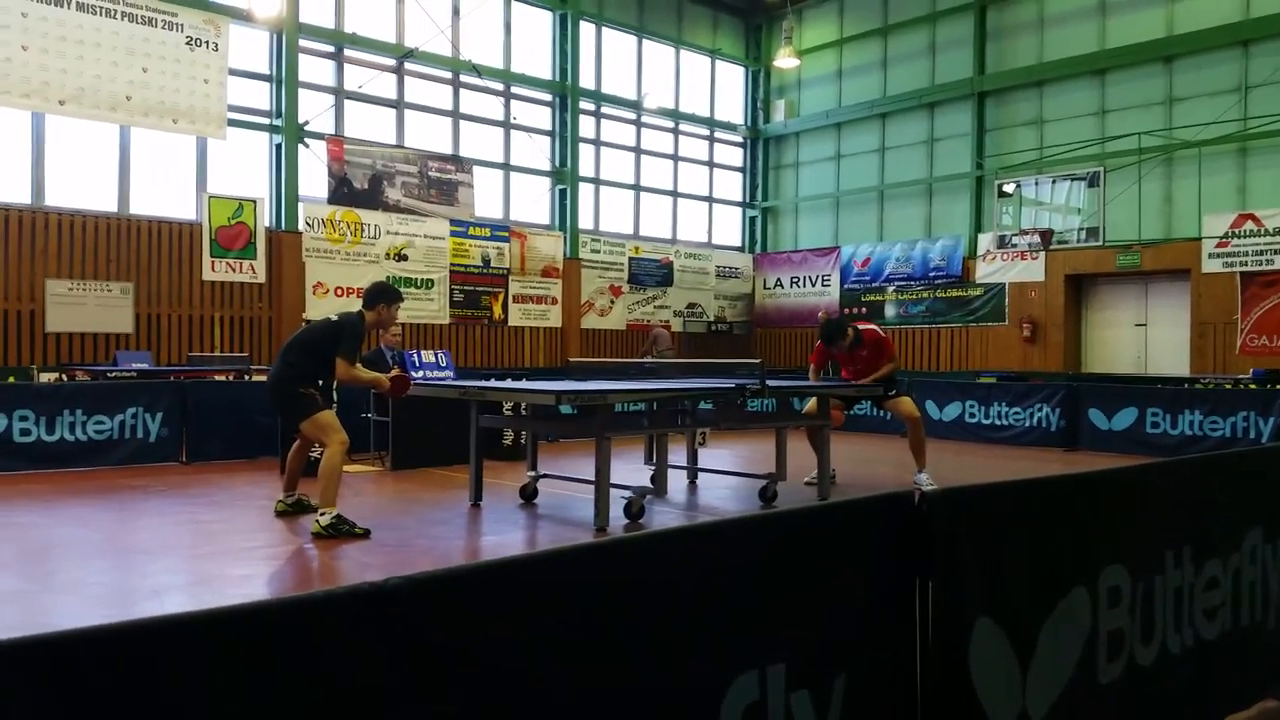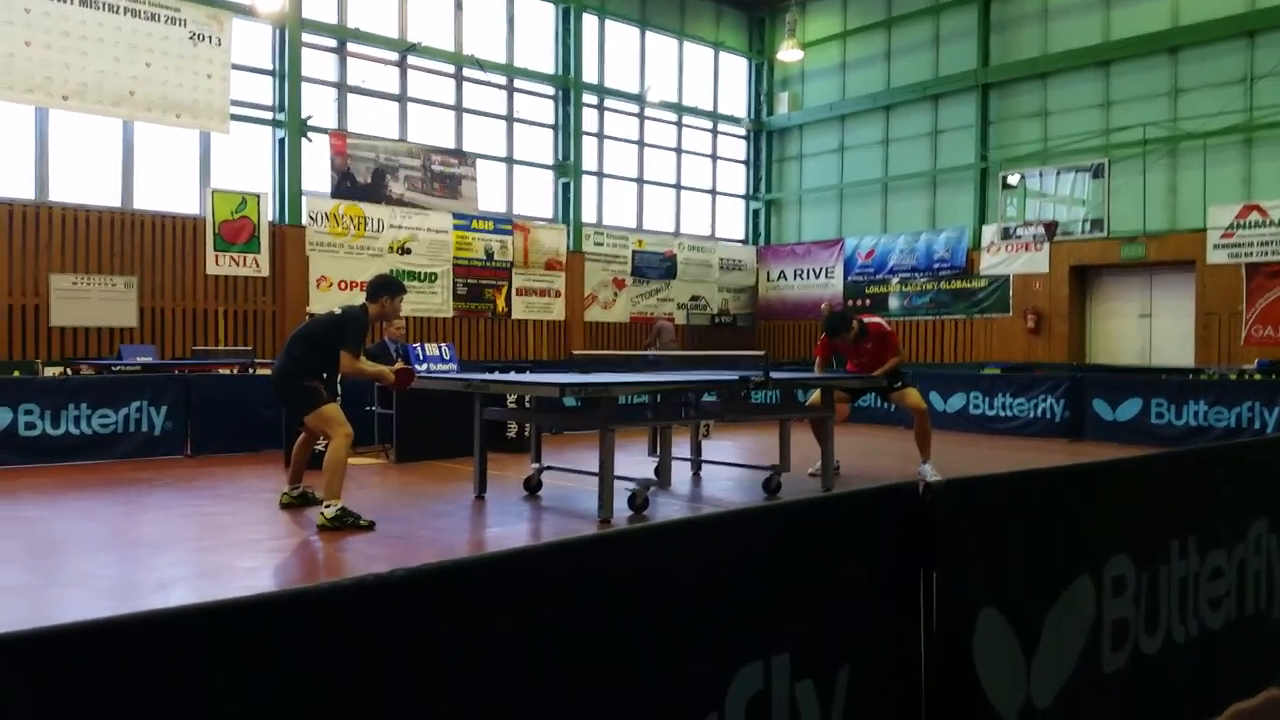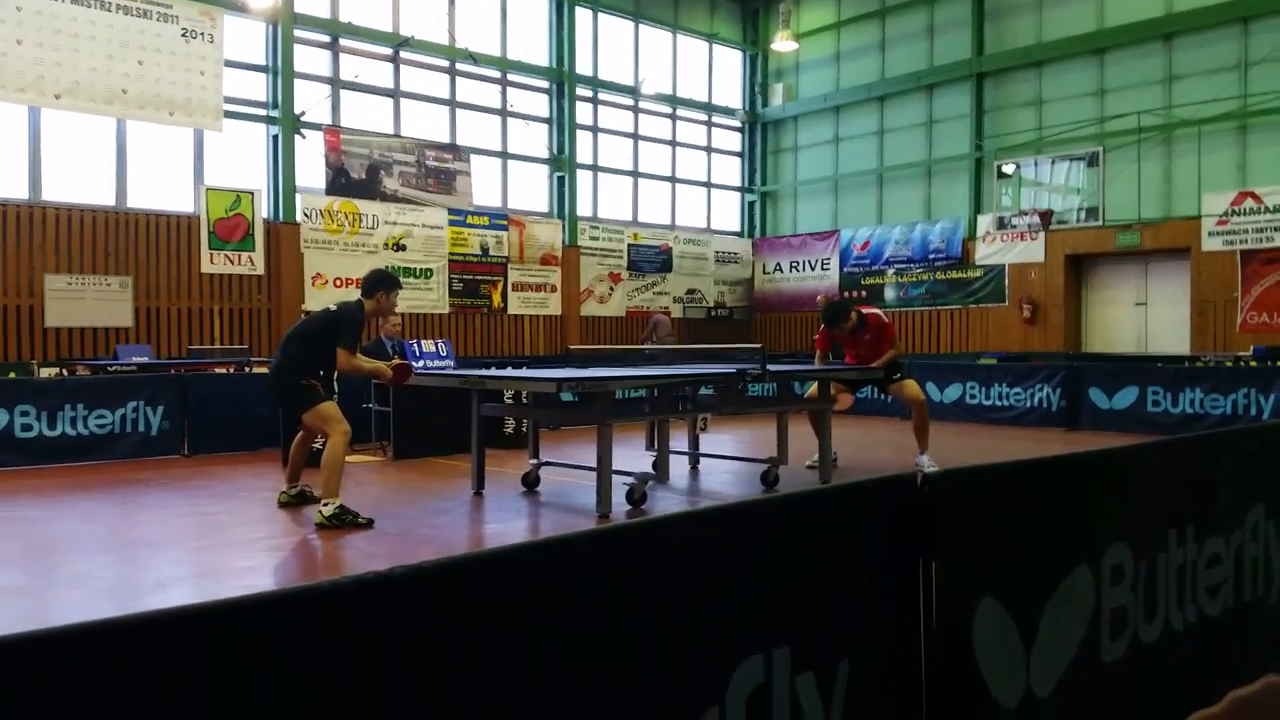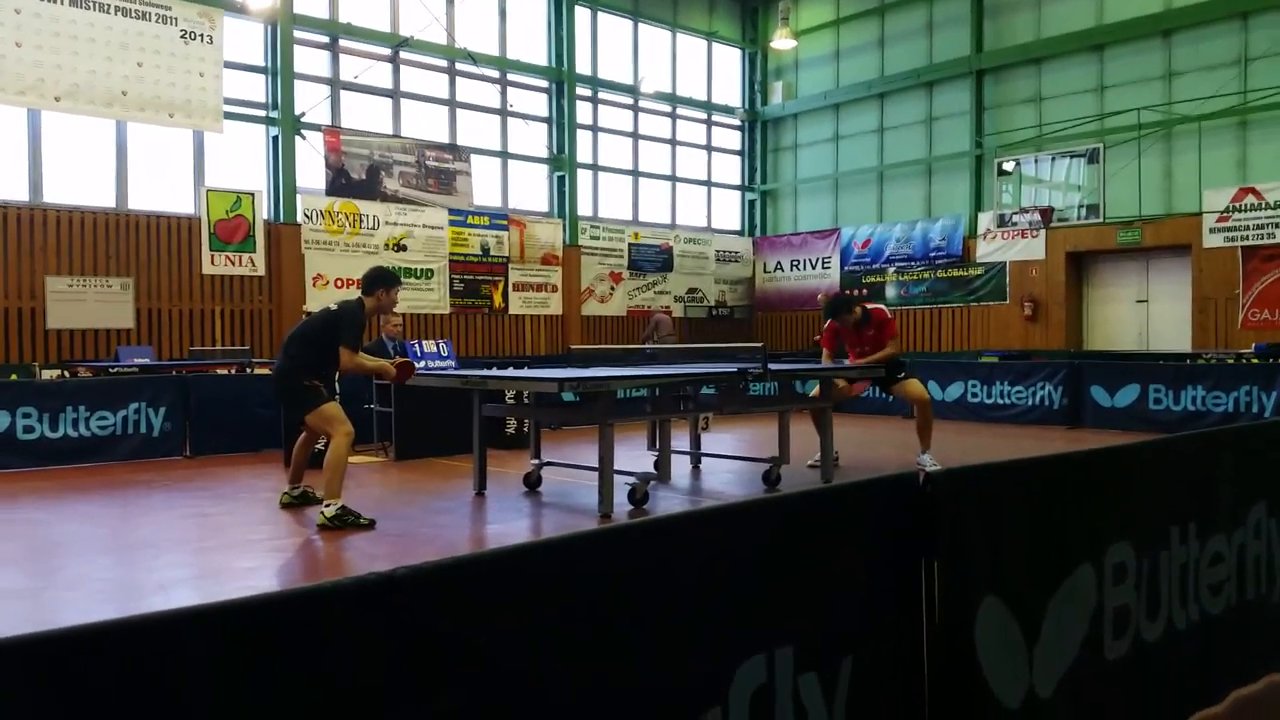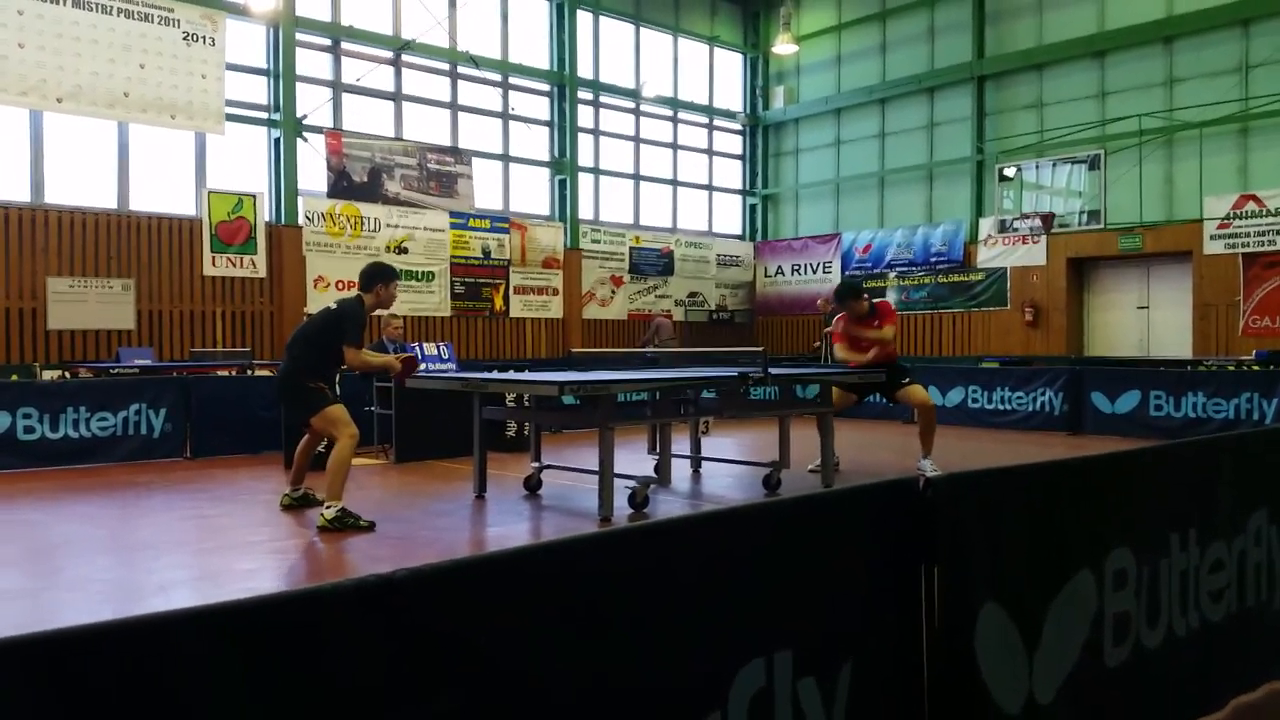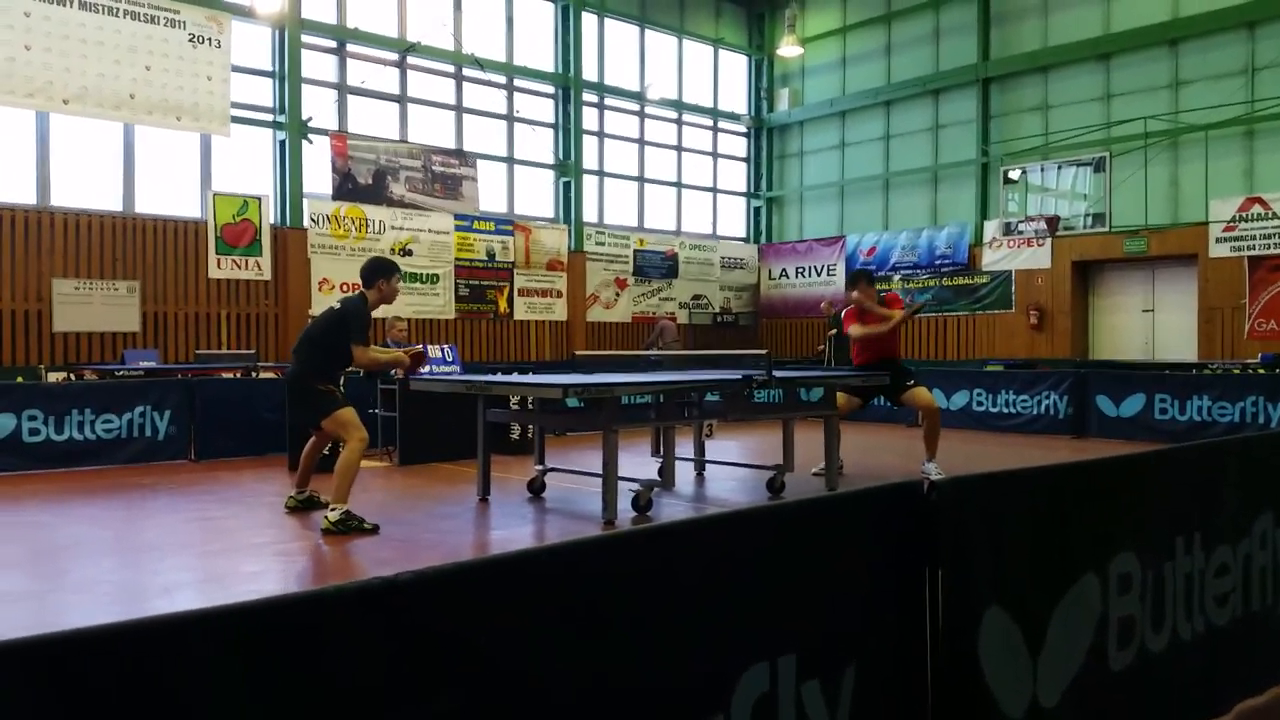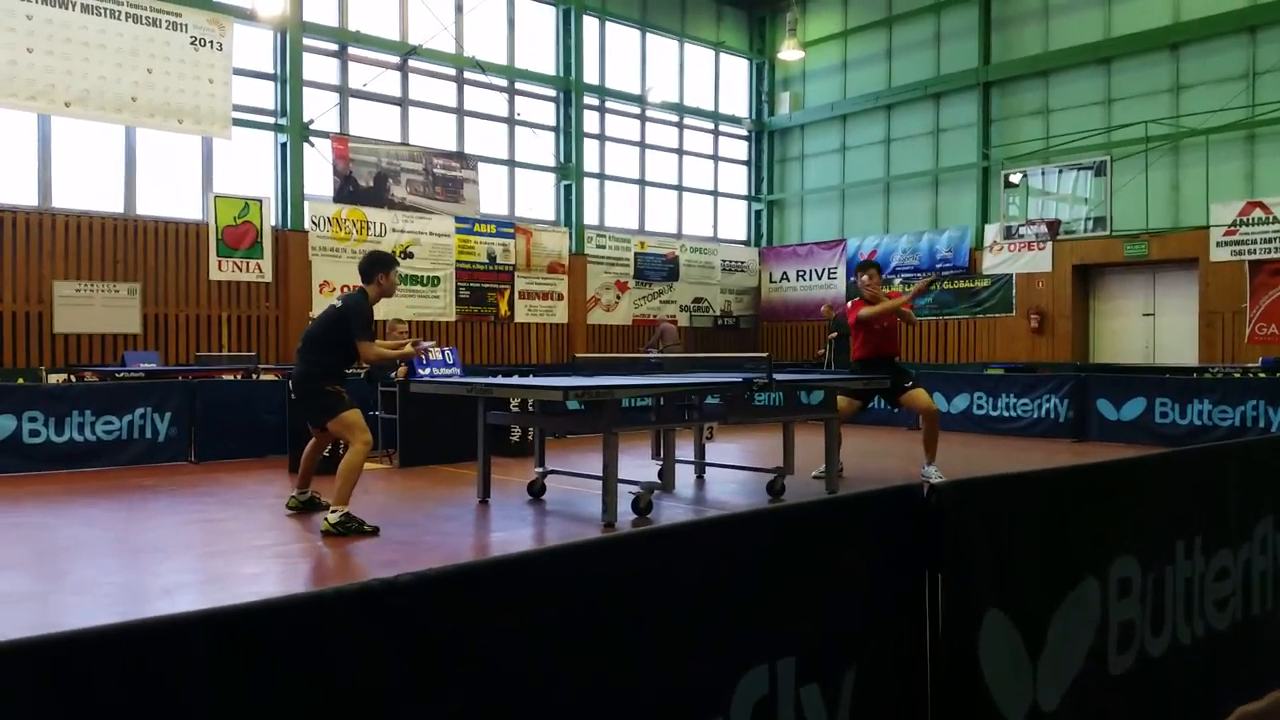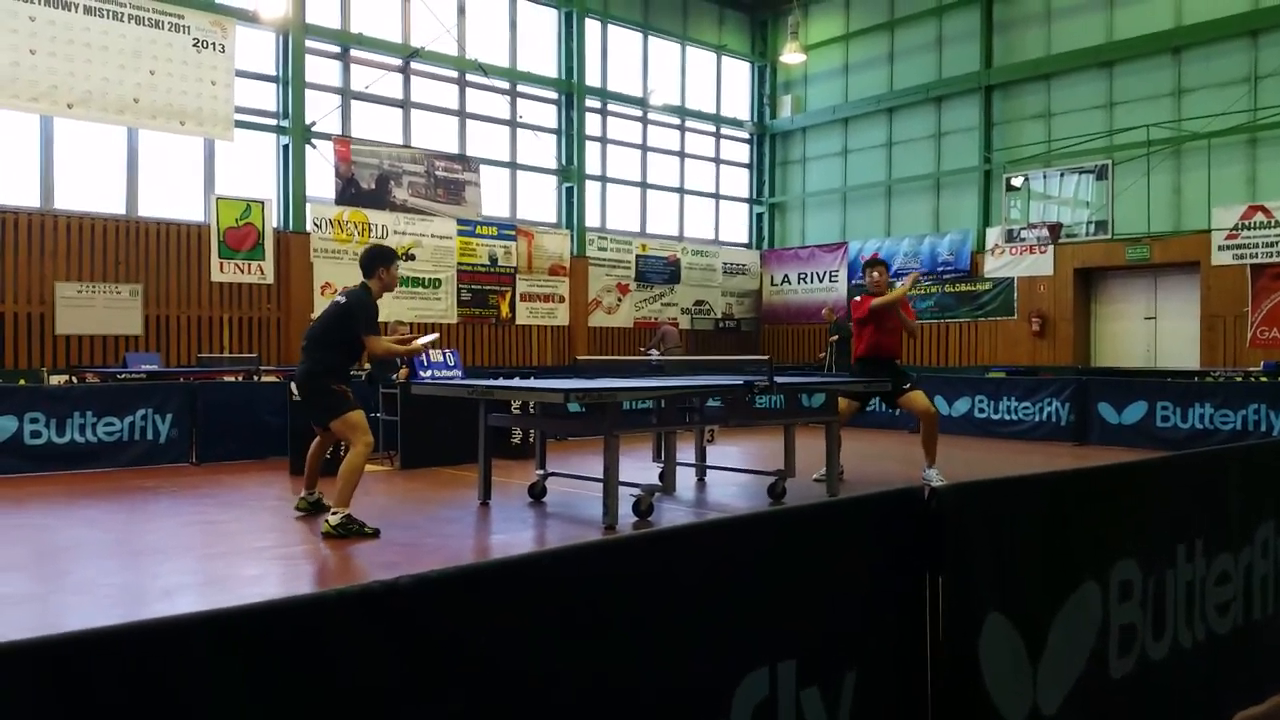
dt=0.1s
person 1, frame 1
left shoulder: (350, 322)
right shoulder: (354, 326)
left elbow: (345, 366)
right elbow: (343, 374)
left wrist: (380, 377)
right wrist: (376, 381)
left hip: (288, 380)
right hip: (292, 383)
left knee: (308, 438)
right knee: (337, 441)
left ankle: (288, 499)
right ankle: (327, 518)
person 1, frame 2
left shoulder: (353, 315)
right shoulder: (357, 320)
left elbow: (349, 359)
right elbow: (347, 367)
left wrist: (384, 370)
right wrist: (380, 374)
left hip: (293, 373)
right hip: (297, 377)
left knee: (313, 431)
right knee: (342, 434)
left ankle: (293, 492)
right ankle: (331, 510)
person 1, frame 3
left shoulder: (349, 311)
right shoulder: (353, 316)
left elbow: (346, 356)
right elbow: (344, 364)
left wrist: (381, 365)
right wrist: (378, 370)
left hip: (291, 371)
right hip: (294, 375)
left knee: (312, 429)
right knee: (340, 431)
left ankle: (291, 490)
right ankle: (330, 509)
person 1, frame 4
left shoulder: (350, 310)
right shoulder: (354, 315)
left elbow: (347, 354)
right elbow: (347, 364)
left wrist: (383, 363)
right wrist: (381, 368)
left hip: (293, 373)
right hip: (297, 376)
left knee: (315, 430)
right knee: (342, 432)
left ankle: (294, 491)
right ankle: (332, 509)
person 1, frame 5
left shoulder: (350, 307)
right shoulder: (355, 312)
left elbow: (350, 352)
right elbow: (353, 361)
left wrist: (387, 358)
right wrist: (386, 365)
left hip: (298, 375)
right hip: (302, 378)
left knee: (317, 433)
right knee: (347, 434)
left ankle: (294, 494)
right ankle: (332, 511)
person 1, frame 6
left shoulder: (354, 305)
right shoulder: (358, 310)
left elbow: (357, 350)
right elbow: (362, 359)
left wrist: (394, 353)
right wrist: (395, 360)
left hip: (306, 377)
right hip: (311, 381)
left knee: (324, 434)
right knee: (357, 437)
left ankle: (300, 496)
right ankle: (336, 514)
person 1, frame 7
left shoulder: (353, 301)
right shoulder: (359, 306)
left elbow: (358, 345)
right elbow: (367, 355)
left wrist: (395, 345)
right wrist: (402, 354)
left hip: (309, 376)
right hip: (318, 381)
left knee: (323, 436)
right knee: (360, 440)
left ankle: (301, 496)
right ankle: (336, 516)
person 1, frame 8
left shoulder: (356, 297)
right shoulder: (363, 302)
left elbow: (364, 341)
right elbow: (375, 350)
left wrist: (398, 339)
right wrist: (409, 350)
left hip: (314, 375)
right hip: (323, 379)
left knee: (328, 435)
right knee: (362, 441)
left ankle: (308, 497)
right ankle: (338, 517)
person 2, frame 1
left shoulder: (873, 334)
right shoulder: (825, 344)
left elbow: (893, 363)
right elbow: (813, 373)
left wrist: (866, 382)
left hip: (879, 381)
right hip: (848, 383)
left knee: (913, 416)
right knee: (809, 415)
left ankle: (921, 474)
person 2, frame 2
left shoulder: (879, 326)
right shoulder: (830, 337)
left elbow: (898, 357)
right elbow: (819, 366)
left wrist: (872, 378)
left hip: (884, 373)
right hip: (853, 375)
left knee: (919, 407)
right knee: (813, 406)
left ankle: (925, 465)
person 2, frame 3
left shoulder: (877, 318)
right shoulder: (828, 328)
left elbow: (895, 351)
right elbow: (819, 359)
right wrist: (829, 386)
left hip: (883, 365)
right hip: (853, 367)
left knee: (918, 399)
right knee: (811, 399)
left ankle: (923, 456)
person 2, frame 4
left shoulder: (880, 313)
right shoulder: (833, 324)
left elbow: (893, 349)
right elbow: (827, 358)
left wrist: (862, 363)
right wrist: (839, 381)
left hip: (886, 364)
right hip: (855, 366)
left knee: (922, 398)
left ankle: (924, 455)
person 2, frame 5
left shoulder: (883, 308)
right shoulder: (840, 320)
left elbow: (889, 338)
right elbow: (839, 354)
left wrist: (855, 330)
right wrist: (864, 358)
left hip: (889, 369)
right hip: (858, 370)
left knee: (926, 404)
left ankle: (925, 460)
person 2, frame 6
left shoulder: (891, 300)
right shoulder: (849, 313)
left elbow: (898, 318)
right elbow: (858, 334)
left wrist: (867, 305)
right wrist: (890, 324)
left hip: (893, 370)
right hip: (862, 371)
left knee: (931, 407)
left ankle: (929, 463)
person 2, frame 7
left shoulder: (895, 297)
right shoulder: (853, 306)
left elbow: (911, 319)
right elbow: (870, 314)
left wrist: (882, 295)
right wrist: (908, 296)
left hip: (891, 368)
right hip: (862, 370)
left knee: (930, 409)
left ankle: (929, 466)
person 2, frame 8
left shoulder: (899, 301)
right shoulder: (859, 302)
left elbow: (914, 333)
right elbow: (880, 304)
left wrist: (897, 309)
right wrist: (907, 284)
left hip: (891, 369)
right hip: (862, 370)
left knee: (928, 412)
left ankle: (930, 469)
